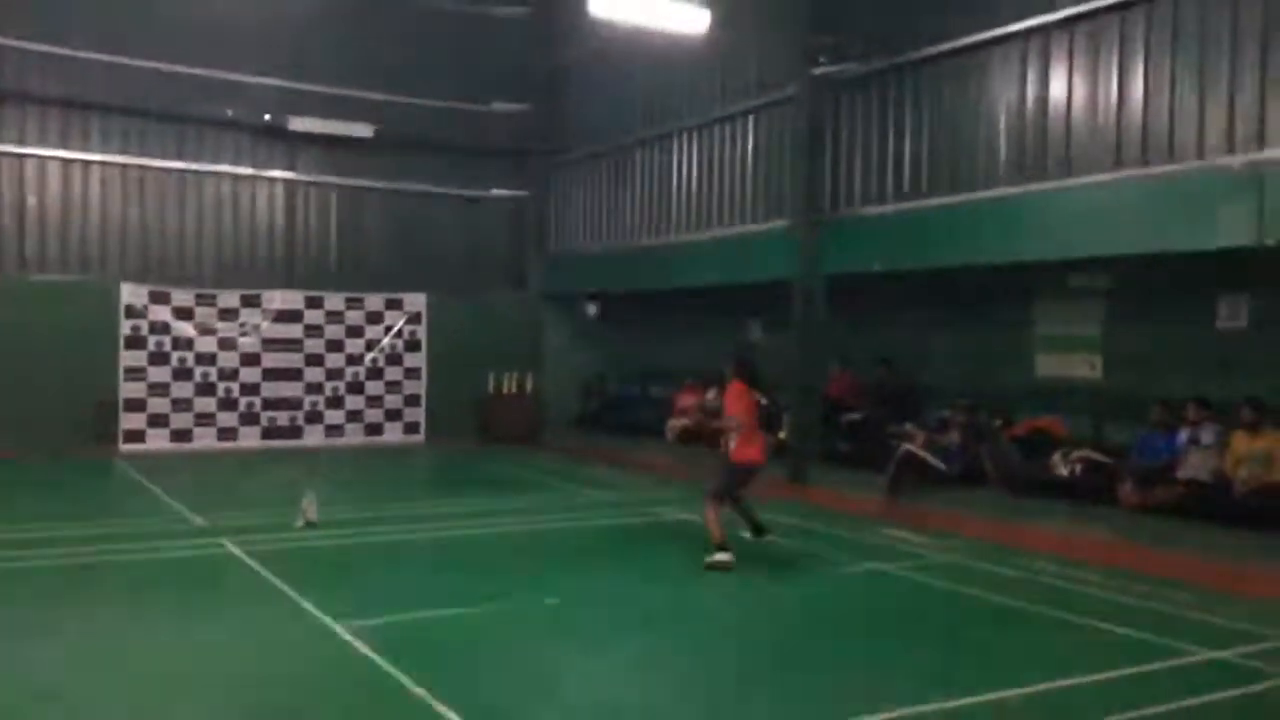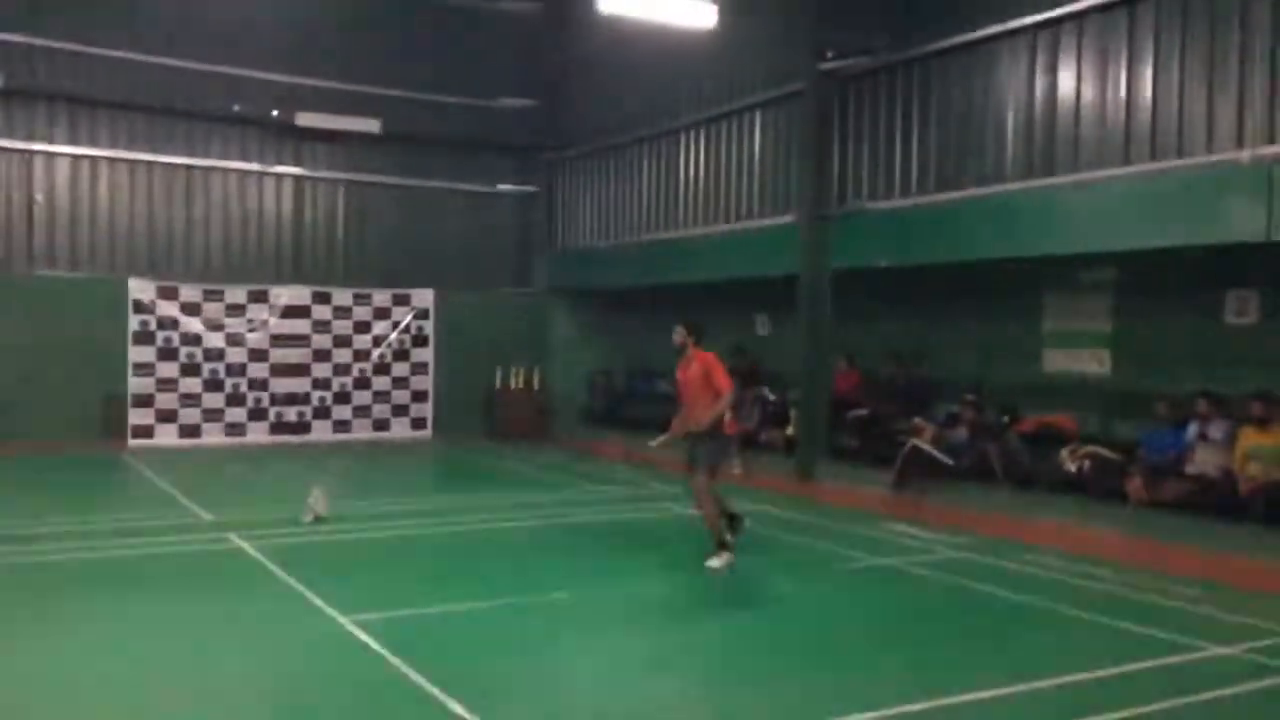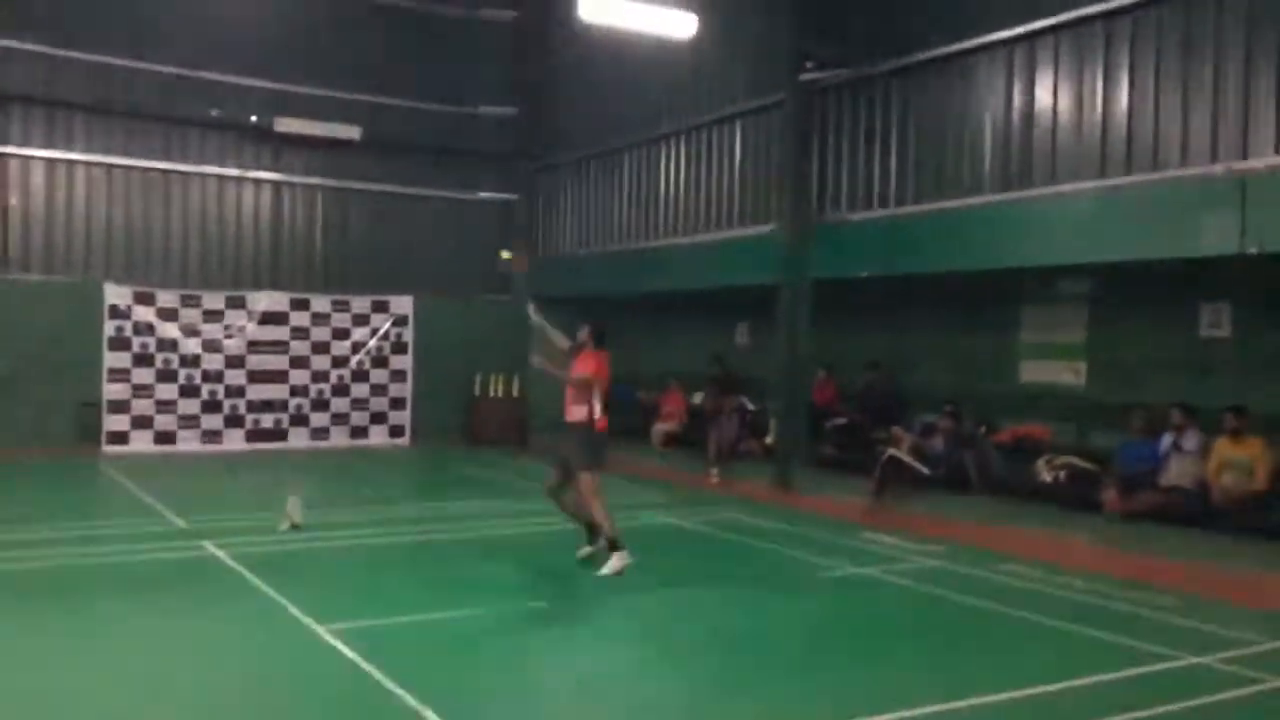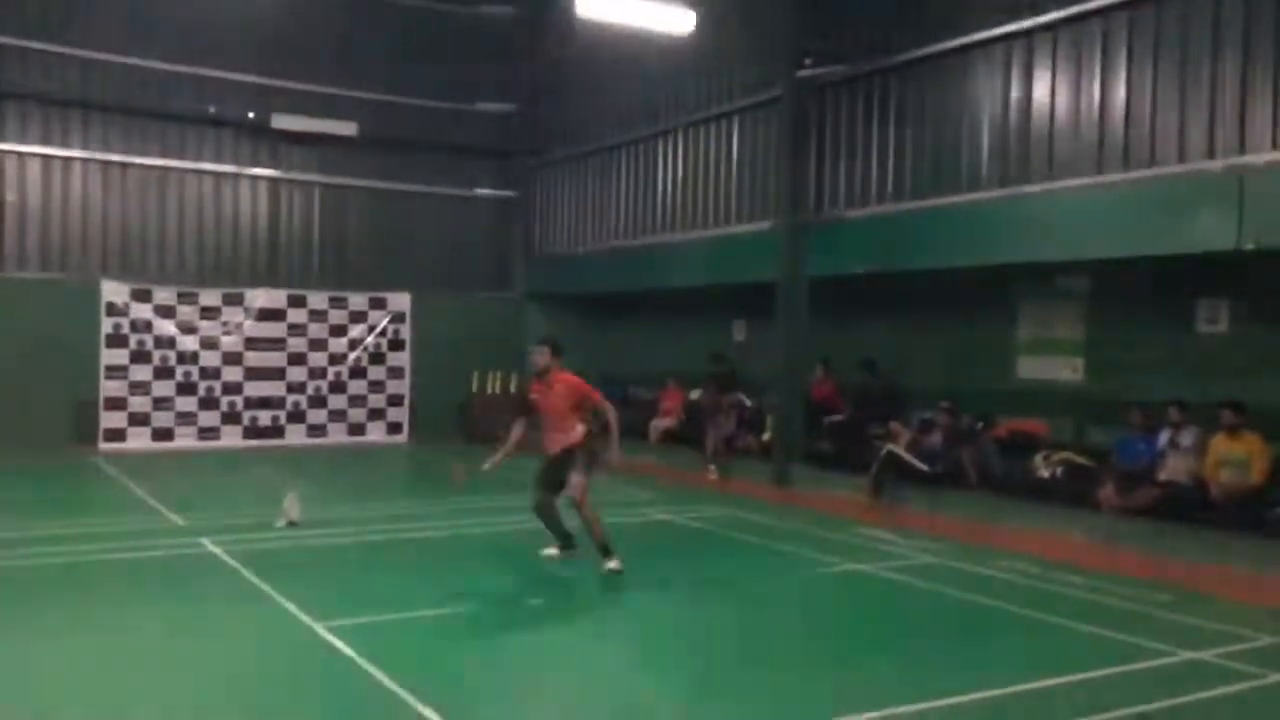
dt=0.7s
person 1, frame 1
left shoulder: (735, 388)
right shoulder: (747, 392)
left elbow: (737, 423)
left hip: (740, 458)
right hip: (755, 457)
left knee: (712, 504)
right knee: (730, 494)
left ankle: (722, 551)
right ankle: (759, 530)
person 1, frame 2
left shoulder: (708, 360)
right shoulder: (681, 366)
left elbow: (729, 396)
left wrist: (708, 419)
right wrist: (673, 428)
left hip: (714, 432)
right hip: (695, 433)
left knee: (700, 488)
right knee: (701, 488)
left ankle: (724, 549)
right ankle: (733, 519)
person 1, frame 3
left shoulder: (594, 359)
right shoulder: (583, 359)
left elbow: (584, 380)
left wrist: (551, 369)
left hip: (588, 432)
right hip: (577, 431)
left knee: (588, 491)
right knee: (556, 488)
left ankle: (618, 551)
right ankle: (594, 535)
person 1, frame 4
left shoulder: (572, 384)
right shoulder: (532, 389)
left elbow: (607, 409)
right elbow: (522, 424)
left wrist: (614, 445)
right wrist: (501, 455)
left hip: (580, 448)
right hip: (554, 453)
left knee: (576, 495)
right knee: (542, 506)
left ankle: (608, 555)
right ankle: (566, 542)
